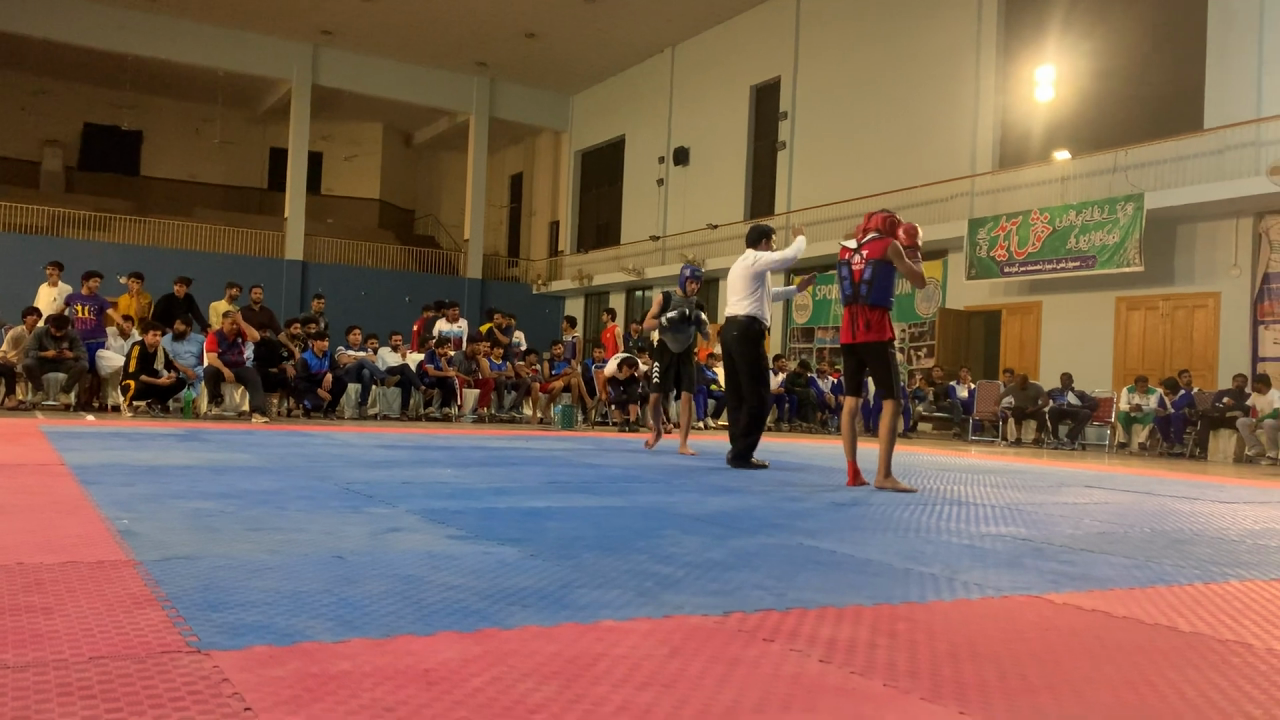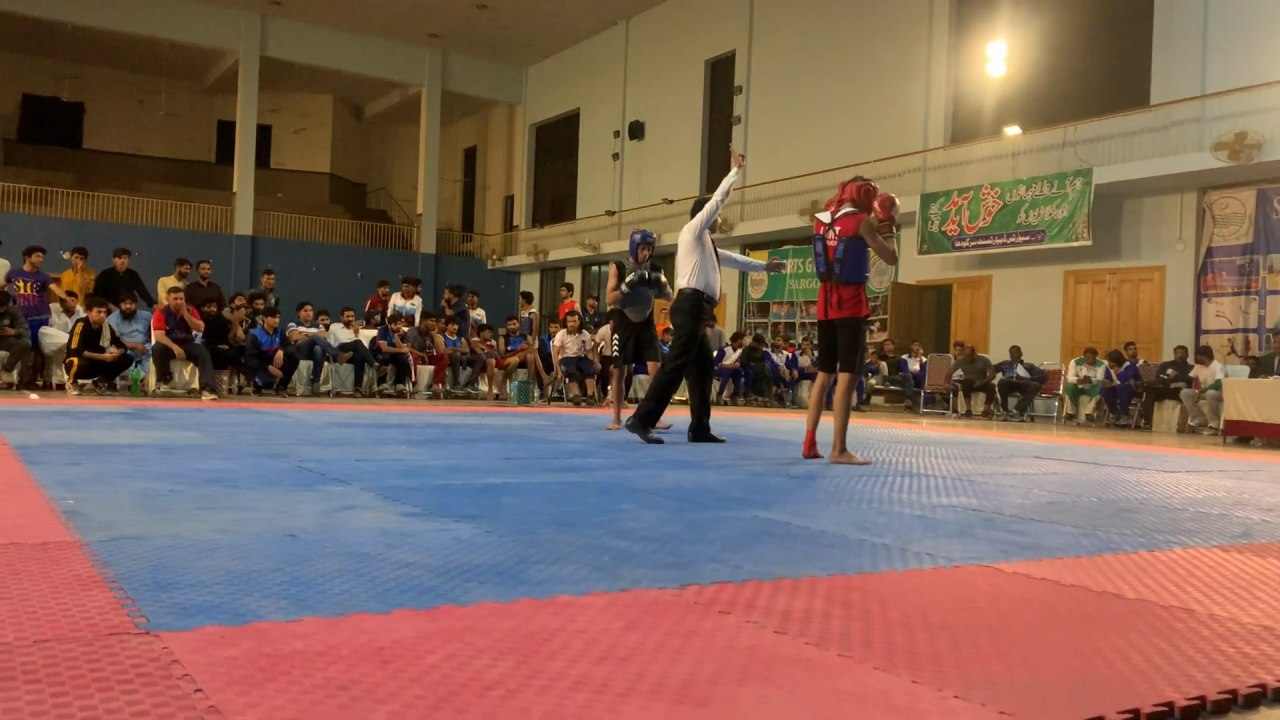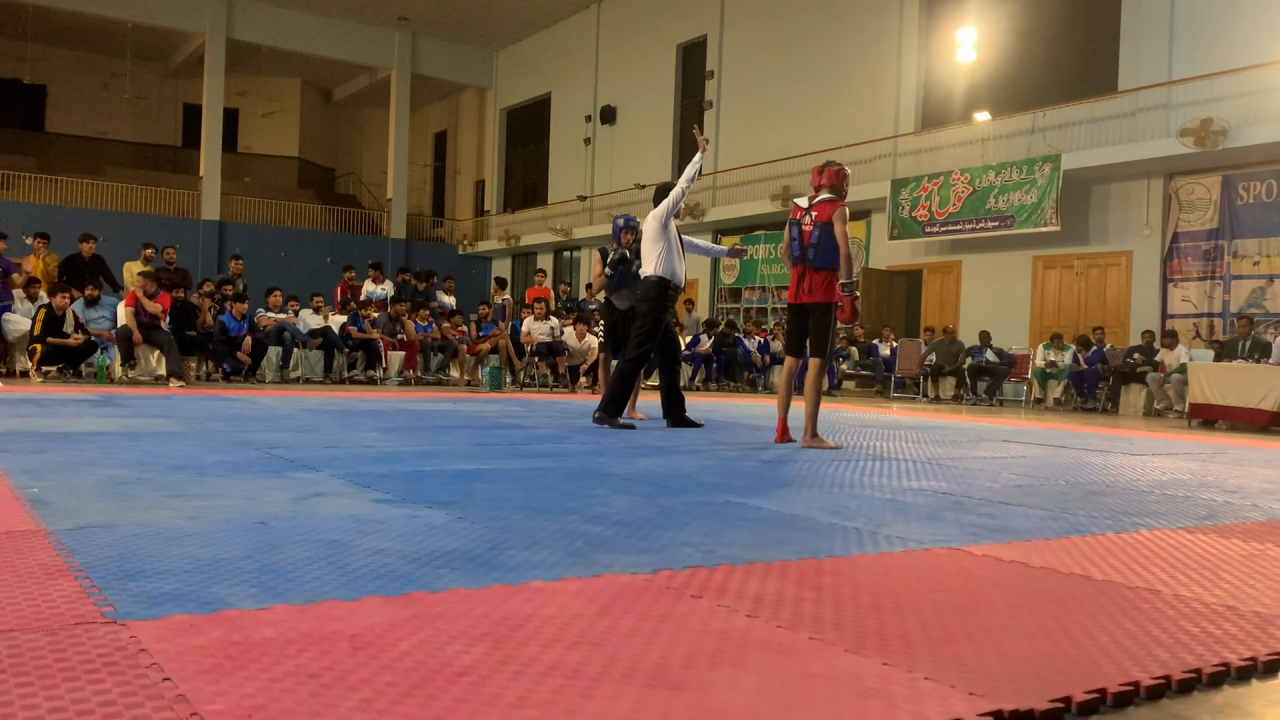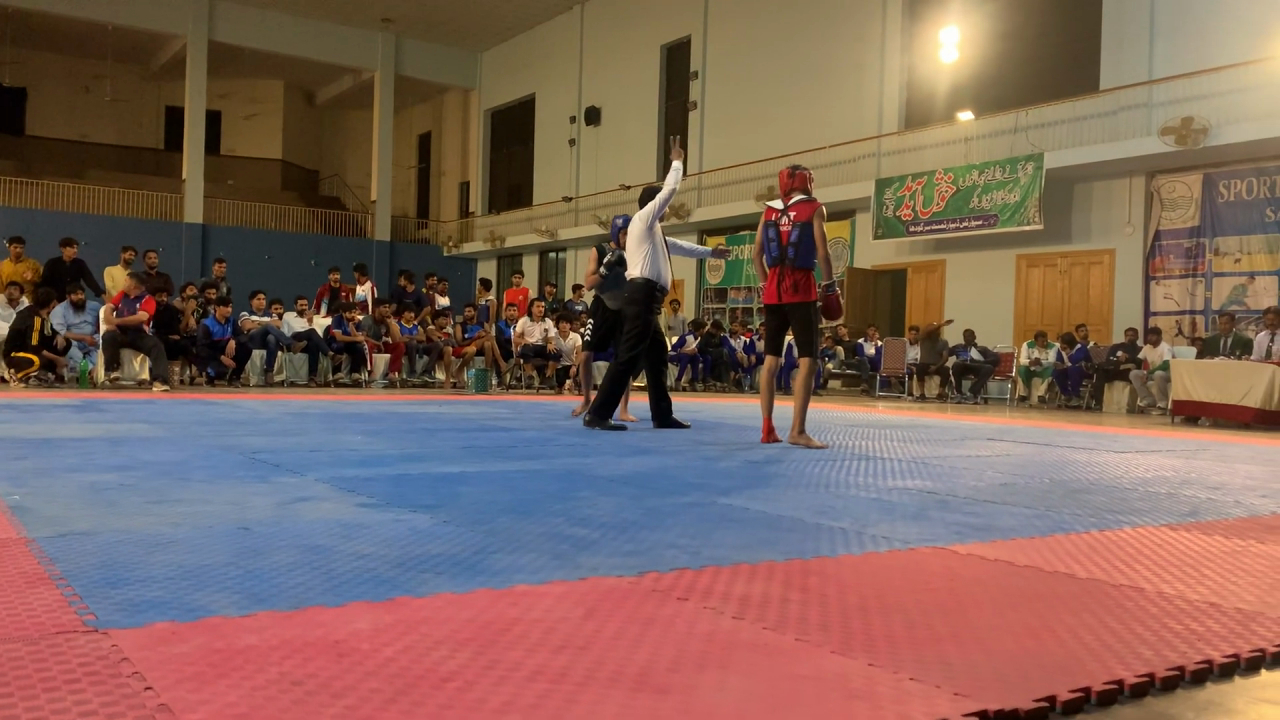
dt=0.7s
person 1, frame 1
left shoulder: (741, 265)
right shoulder: (755, 260)
left elbow: (765, 294)
right elbow: (791, 255)
left wrist: (796, 288)
right wrist: (800, 238)
left hip: (733, 330)
right hip: (746, 332)
left knee: (739, 396)
right knee: (757, 397)
left ankle: (740, 454)
right ankle: (742, 453)
person 1, frame 2
left shoulder: (707, 245)
right shoulder: (693, 231)
left elbow: (734, 260)
right elbow: (717, 199)
left wrist: (765, 266)
right wrist: (736, 169)
left hip: (697, 309)
right hip: (691, 307)
left knee: (702, 368)
right knee: (676, 365)
left ankle: (700, 428)
right ankle: (641, 420)
person 1, frame 3
left shoulder: (670, 230)
right shoulder: (658, 218)
left elbow: (695, 245)
right elbow: (683, 185)
left wrist: (726, 251)
right wrist: (700, 153)
left hip: (660, 296)
right hip: (655, 294)
left knee: (669, 355)
right knee: (638, 352)
left ankle: (675, 414)
right ankle: (607, 410)
person 1, frame 4
left shoulder: (653, 231)
right shoulder: (643, 219)
left elbow: (679, 246)
right elbow: (670, 189)
left wrist: (710, 252)
right wrist: (677, 161)
left hip: (646, 297)
right hip: (643, 295)
left knee: (657, 356)
right knee: (629, 356)
left ankle: (662, 415)
right ankle: (598, 413)
person 2, frame 1
left shoulder: (846, 248)
right shoulder: (889, 246)
right elbow: (919, 281)
right wrist: (912, 251)
left hip: (849, 329)
right hip: (876, 330)
left knee: (852, 400)
right knee: (891, 402)
left ankle: (853, 472)
right ankle: (884, 474)
person 2, frame 2
left shoulder: (821, 221)
right shoulder: (862, 221)
right elbow: (890, 259)
right wrist: (887, 226)
left hip: (825, 304)
right hip: (851, 305)
left knee: (824, 375)
right knee: (847, 377)
left ankle: (809, 443)
right ankle: (838, 449)
person 2, frame 3
left shoulder: (798, 207)
right shoulder: (837, 208)
left elbow: (785, 251)
right elbow: (843, 252)
right wrist: (848, 289)
left hip: (797, 289)
right hip: (823, 291)
left knee: (791, 361)
right knee: (817, 363)
left ankle: (782, 429)
right ankle: (809, 434)
person 2, frame 4
left shoulder: (769, 210)
right shoulder: (814, 208)
left elbow: (757, 254)
right elbow: (822, 252)
right wrist: (830, 287)
left hip: (774, 290)
right hip: (801, 290)
left knee: (771, 360)
right knee: (807, 361)
left ankle: (767, 429)
right ankle: (798, 430)
person 3, frame 1
left shoulder: (698, 305)
right shoulder: (664, 298)
left elbow: (707, 337)
right elbow: (647, 325)
left wrist: (703, 325)
right wrist: (667, 319)
left hip: (686, 354)
right hip: (664, 351)
left knee: (687, 398)
right knee: (655, 398)
left ankle: (683, 444)
right ankle: (657, 431)
person 3, frame 2
left shoulder: (654, 270)
right shoulder: (618, 268)
left elbow: (670, 297)
right elbow: (609, 299)
left wrist: (663, 285)
right wrist: (628, 285)
left hip: (646, 324)
right hip: (623, 323)
left knee: (655, 369)
right knee: (618, 371)
right ankle: (616, 419)
person 3, frame 3
left shoulder: (639, 253)
right shoulder: (602, 254)
right elbow: (596, 286)
left wrist: (643, 274)
right wrist: (611, 267)
left hip: (634, 309)
right hip: (611, 309)
right knee: (604, 358)
left ankle: (632, 407)
person 3, frame 4
right shoulder: (598, 252)
right elbow: (588, 284)
right wrist: (607, 267)
left hip: (624, 310)
right hip: (601, 308)
right knee: (586, 357)
left ankle: (623, 410)
right ankle: (586, 400)
